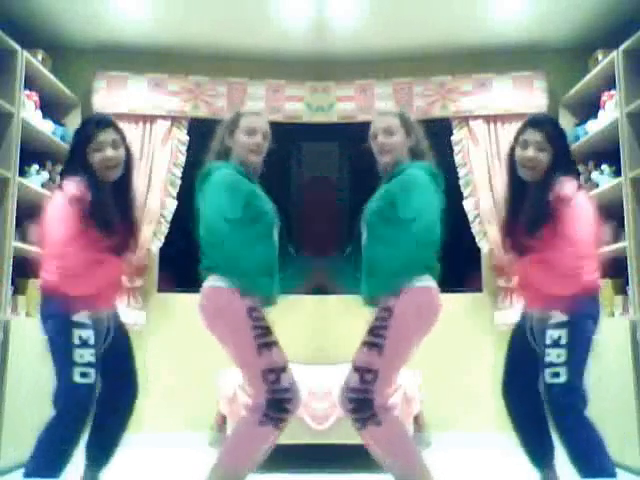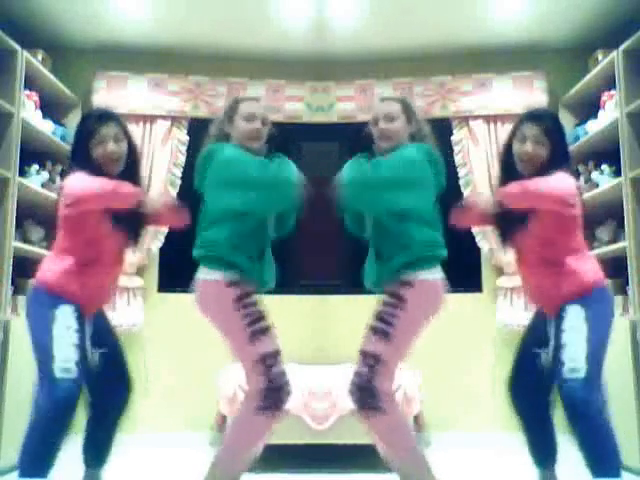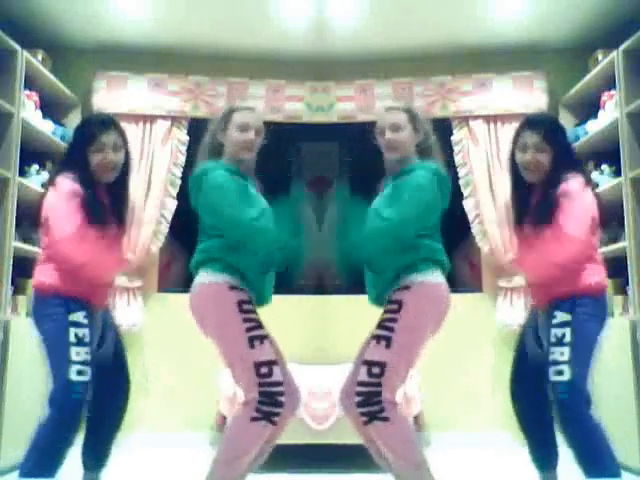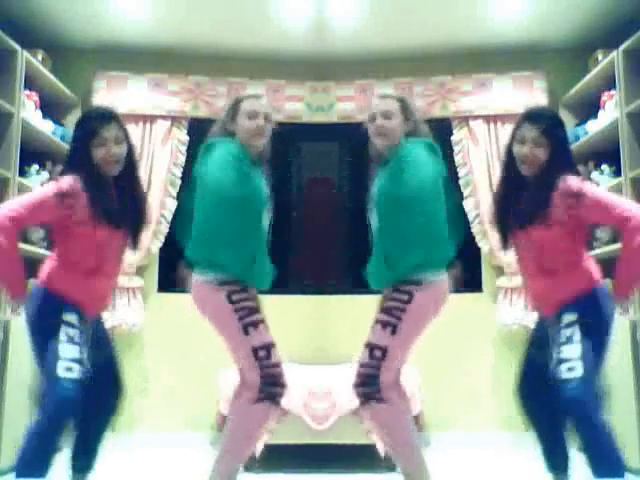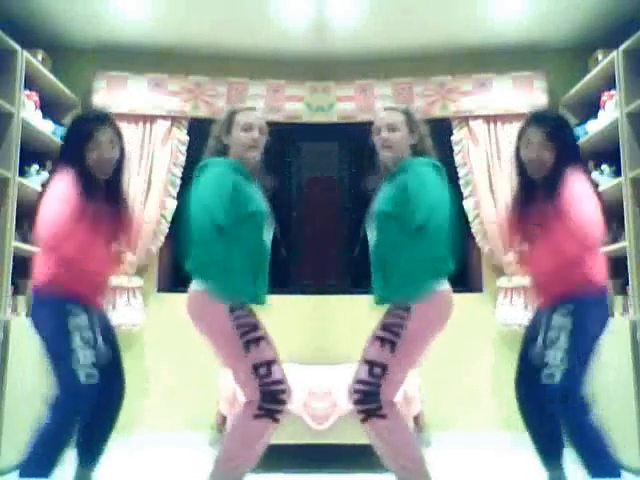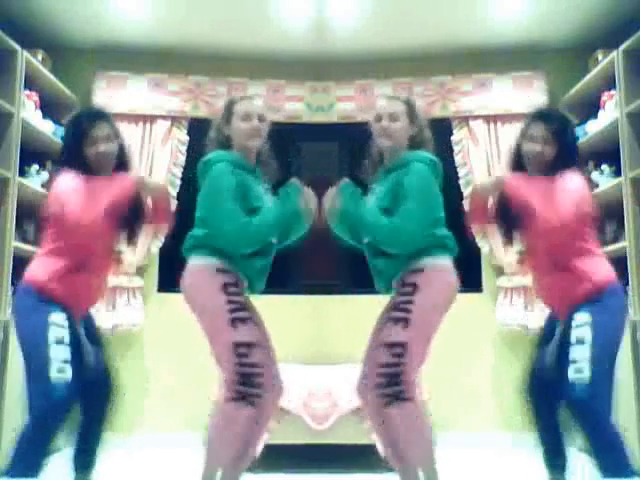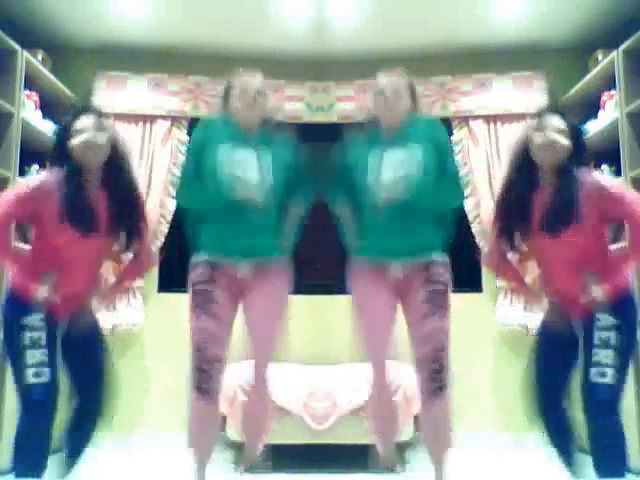
dt=0.3s
person 1, frame 1
left shoulder: (413, 179)
right shoulder: (393, 185)
left elbow: (423, 230)
left wrist: (384, 281)
left hip: (409, 296)
right hip: (398, 299)
left knee: (365, 400)
right knee: (356, 397)
person 1, frame 2
left shoulder: (414, 160)
right shoulder: (395, 167)
left elbow: (357, 184)
right elbow: (365, 222)
left wrist: (351, 172)
right wrist: (351, 190)
left hip: (416, 284)
right hip: (401, 285)
left knee: (370, 388)
right knee: (367, 388)
person 1, frame 3
left shoulder: (420, 180)
right shoulder: (394, 183)
left elbow: (383, 233)
right elbow: (374, 238)
left hip: (418, 291)
right hip: (405, 296)
left knee: (373, 397)
right knee: (354, 397)
person 1, frame 4
left shoulder: (412, 157)
right shoulder: (387, 168)
left elbow: (426, 188)
left wrist: (432, 257)
left hip: (418, 283)
right hip: (401, 284)
left knee: (371, 382)
right knee: (383, 383)
person 1, frame 5
left shoulder: (418, 176)
right shoulder: (391, 183)
left elbow: (437, 222)
left wrist: (412, 286)
left hip: (421, 300)
right hip: (405, 301)
left knee: (369, 395)
right knee: (372, 396)
person 1, frame 6
left shoulder: (417, 172)
right shoulder: (381, 176)
left elbow: (403, 235)
right elbow: (365, 233)
left wrist: (350, 209)
right wrist: (339, 209)
left hip: (428, 276)
right hip: (404, 284)
left knee: (394, 380)
right knee: (370, 387)
person 1, frame 7
left shoulder: (431, 136)
right shoulder: (358, 145)
left elbow: (451, 195)
right elbow: (339, 186)
left wrist: (409, 195)
right wrist: (345, 211)
left hip: (424, 264)
right hip: (372, 268)
left knee: (432, 371)
right knee: (378, 366)
person 2, frame 1
left shoulder: (247, 186)
right shoulder: (225, 179)
right elbow: (216, 230)
right wrist: (253, 279)
left hip: (241, 299)
right hip: (230, 296)
left knee: (282, 398)
right knee: (275, 400)
person 2, frame 2
left shoulder: (248, 167)
right shoulder: (225, 160)
left elbow: (279, 220)
right elbow: (282, 185)
left wrist: (288, 189)
right wrist: (287, 172)
left hip: (238, 286)
right hip: (223, 284)
left knee: (272, 388)
right knee: (269, 388)
person 2, frame 3
left shoulder: (245, 183)
right shoulder: (218, 180)
left elbow: (264, 237)
right elbow: (257, 233)
left hip: (234, 296)
right hip: (221, 291)
left knee: (286, 397)
right knee: (266, 397)
person 2, frame 4
left shoulder: (253, 168)
right shoulder: (228, 157)
right elbow: (214, 190)
right wrist: (207, 258)
left hip: (239, 285)
right hip: (221, 284)
left knee: (257, 383)
right knee: (268, 382)
person 2, frame 5
left shoulder: (248, 183)
right shoulder: (221, 176)
right elbow: (202, 221)
right wrist: (225, 286)
left hip: (234, 302)
right hip: (217, 301)
left knee: (267, 396)
right knee: (270, 395)
person 2, frame 6
left shoulder: (257, 175)
right shoulder: (222, 172)
left elbow: (275, 234)
right elbow: (236, 235)
left wrist: (300, 209)
right wrist: (288, 208)
left hip: (236, 284)
right hip: (211, 276)
left knee: (269, 388)
right knee: (245, 380)
person 2, frame 7
left shoulder: (281, 146)
right shoulder: (208, 136)
left elbow: (298, 187)
right elbow: (188, 195)
left wrist: (294, 211)
right wrist: (231, 194)
left hip: (268, 267)
right hip: (215, 264)
left knee: (261, 363)
right knee: (206, 369)
person 3, frame 1
left shoulder: (119, 196)
right shoulder: (74, 192)
right elbow: (60, 252)
left hip: (103, 310)
right hip: (70, 307)
left knee: (123, 392)
right knee: (76, 402)
person 3, frame 2
left shoulder: (124, 189)
right shoulder: (79, 181)
left elbow: (173, 216)
right elbow: (90, 193)
left wrist: (165, 207)
right wrist: (136, 197)
left hip: (91, 307)
right hip: (56, 301)
left knee: (115, 389)
right knee: (60, 394)
person 3, frame 3
left shoulder: (109, 195)
right shoulder: (68, 189)
right elbow: (69, 247)
right wrist: (126, 263)
left hip: (94, 306)
right hip: (61, 302)
left knee: (114, 391)
right knee: (71, 399)
person 3, frame 4
left shoulder: (125, 192)
right shoulder: (70, 188)
left hip: (89, 310)
right hip: (59, 305)
left knee: (107, 392)
right knee: (63, 398)
person 3, frame 5
left shoulder: (110, 193)
right shoulder: (67, 184)
left elbow: (122, 231)
right elbow: (54, 233)
left hip: (89, 304)
right hip: (60, 301)
left knee: (111, 392)
right knee: (78, 396)
person 3, frame 6
left shoulder: (114, 189)
right shoulder: (69, 182)
left elbow: (160, 218)
right elbow: (84, 216)
left wrist: (156, 193)
right wrist: (130, 183)
left hip: (78, 307)
right hip: (42, 301)
left knee: (97, 390)
right knee: (56, 396)
person 3, frame 7
left shoulder: (121, 197)
right shoulder: (47, 186)
left elbow: (142, 253)
left wrist: (108, 291)
left hip: (76, 311)
right hip: (32, 307)
left knee: (92, 398)
right knee: (40, 401)
person 4, frame 1
left shoulder: (565, 192)
right shoulder: (520, 197)
left elbow: (578, 254)
right wrist: (502, 265)
left hip: (569, 308)
right hip: (536, 310)
left knee: (563, 401)
right knee: (516, 392)
person 4, frame 2
left shoulder: (560, 181)
right shoulder: (514, 189)
left elbow: (550, 193)
right elbow: (465, 216)
left wrist: (503, 196)
right wrist: (475, 207)
left hip: (583, 301)
right hip: (548, 307)
left knee: (579, 395)
right knee: (524, 389)
person 4, frame 3
left shoulder: (572, 189)
right shoulder: (529, 196)
left elbow: (570, 244)
left wrist: (515, 265)
left hip: (578, 302)
right hip: (545, 306)
left knee: (567, 398)
right knee: (525, 391)
person 4, frame 4
left shoulder: (569, 189)
right shoulder: (514, 193)
left hip: (580, 305)
right hip: (551, 310)
left knee: (577, 398)
right knee: (532, 392)
person 4, frame 5
left shoulder: (572, 183)
right shoulder: (529, 192)
left elbow: (585, 233)
right elbow: (517, 235)
left wrist: (533, 259)
left hip: (578, 301)
right hip: (551, 303)
left knee: (561, 396)
right knee: (529, 391)
person 4, frame 6
left shoulder: (569, 182)
right shoulder: (525, 189)
left elbow: (554, 214)
right elbow: (481, 218)
left wrist: (508, 183)
right wrist: (481, 195)
left hip: (597, 301)
right hip: (561, 306)
left knee: (583, 396)
right knee: (542, 390)
person 4, frame 7
left shoulder: (592, 186)
right shoulder: (518, 197)
right elbow: (496, 253)
right wrist: (532, 292)
left hip: (607, 307)
right hip: (562, 311)
left knee: (600, 401)
right knee: (548, 398)
